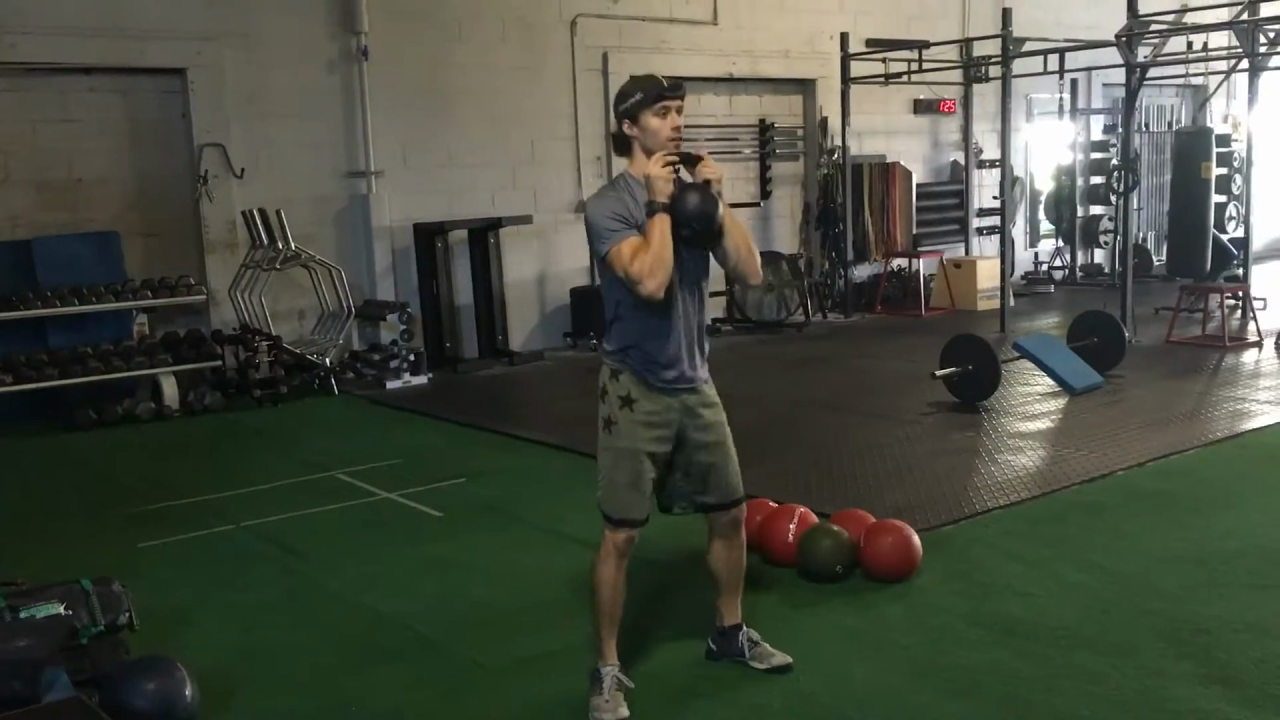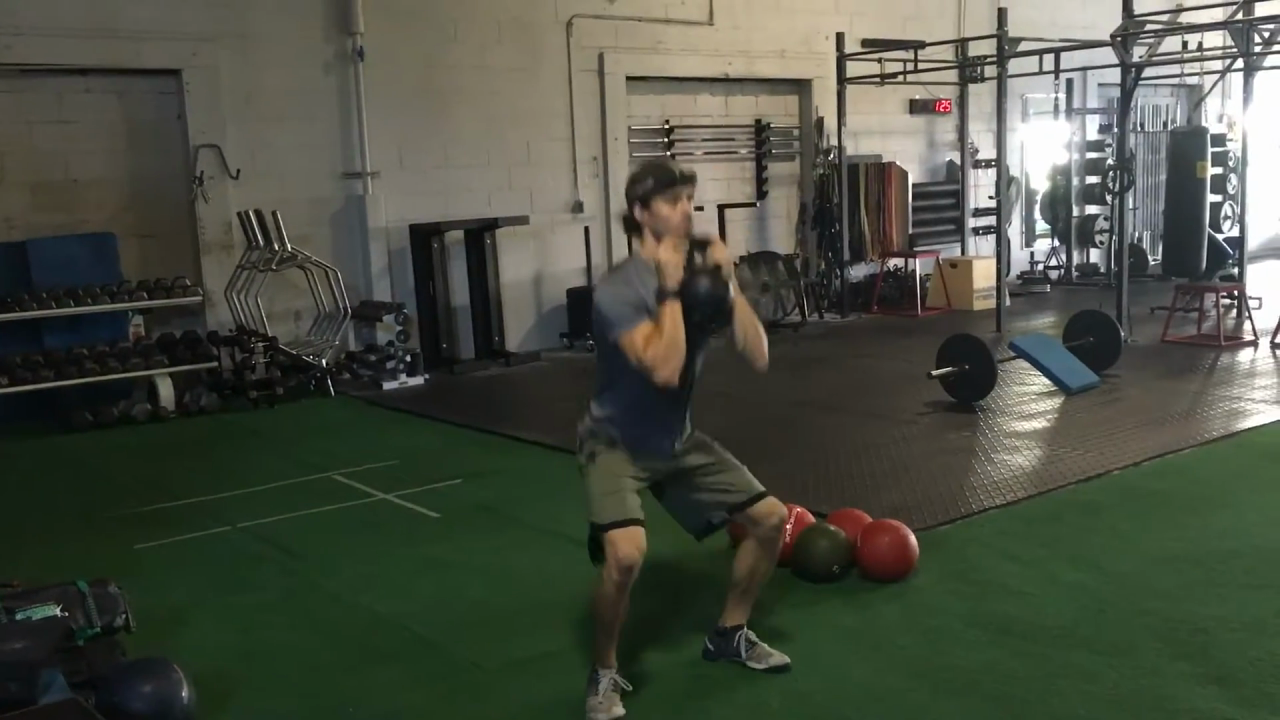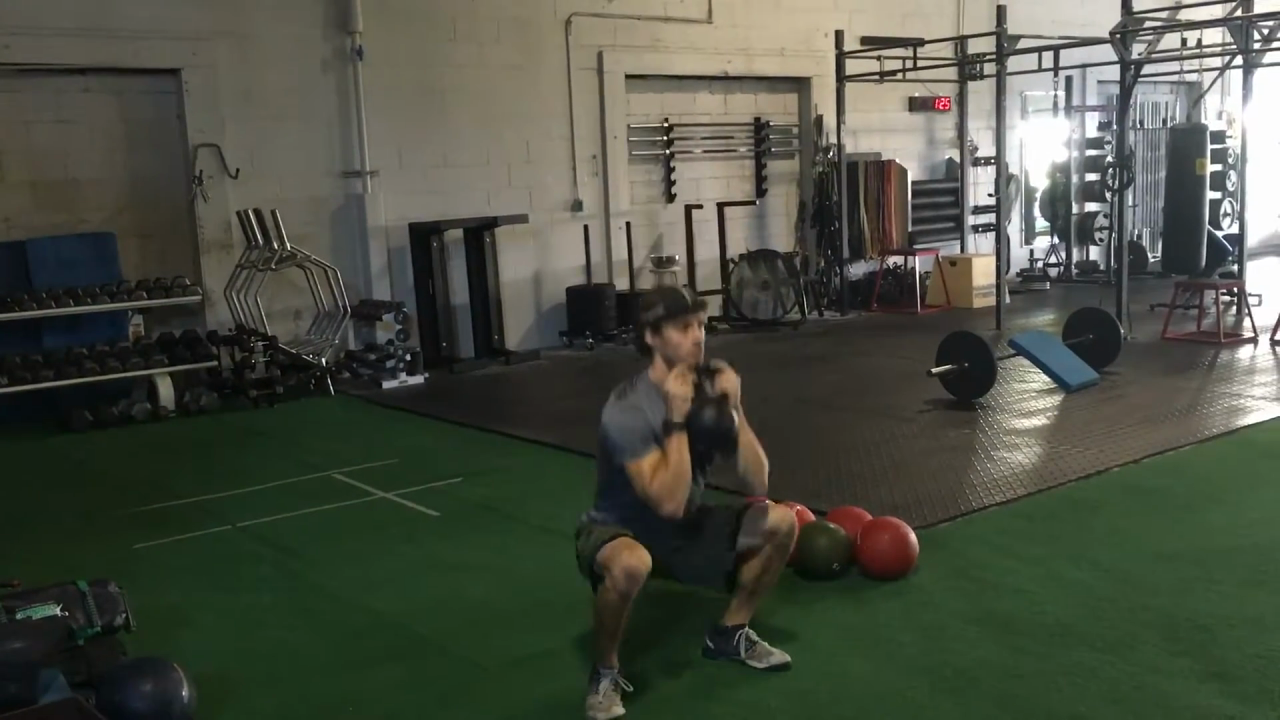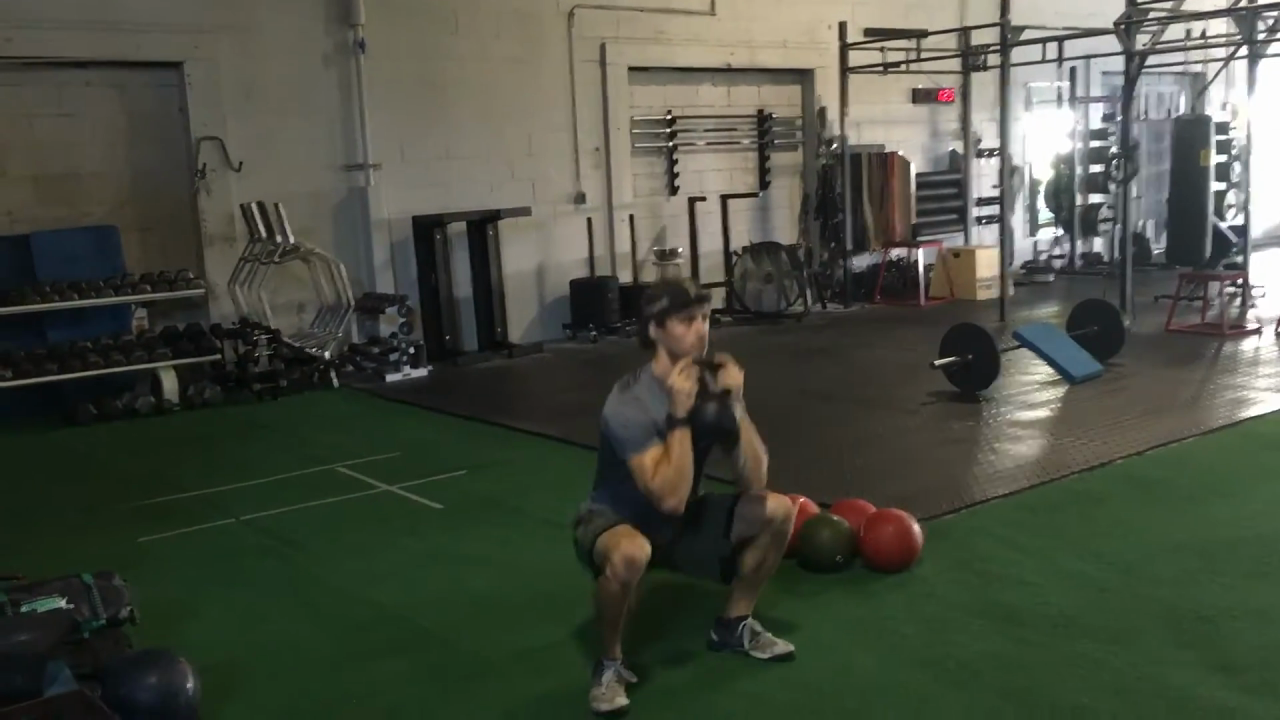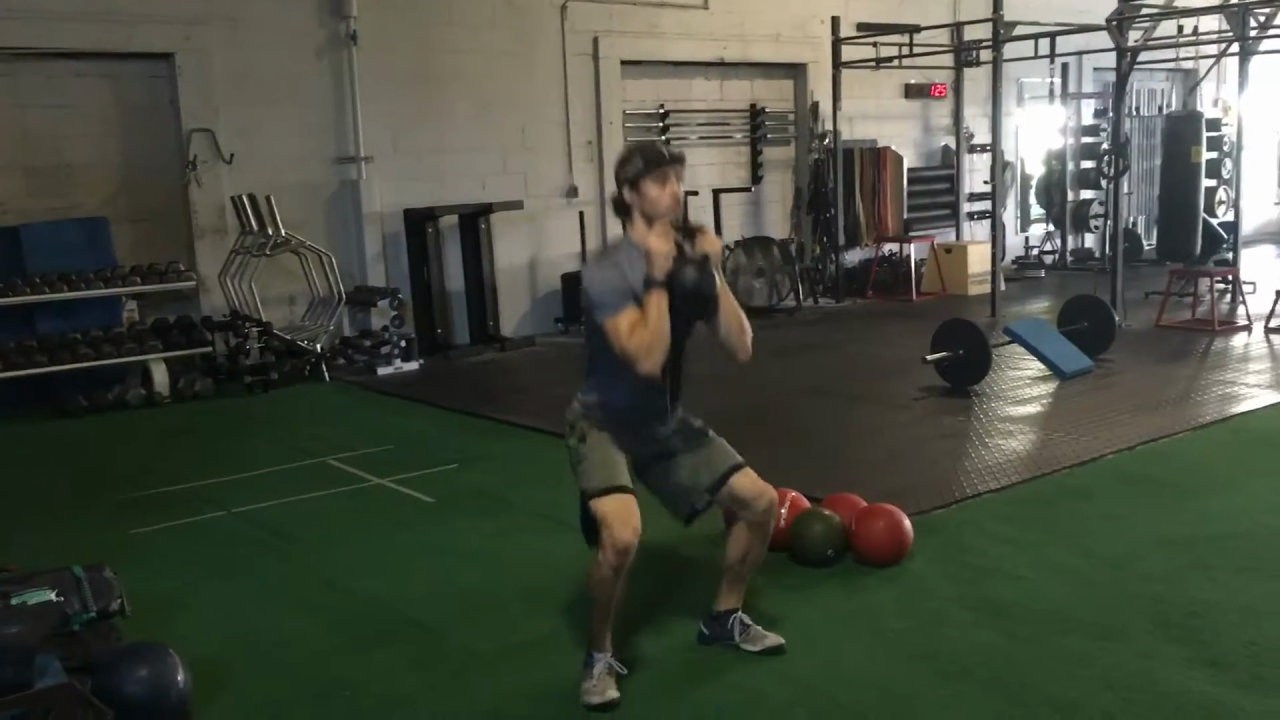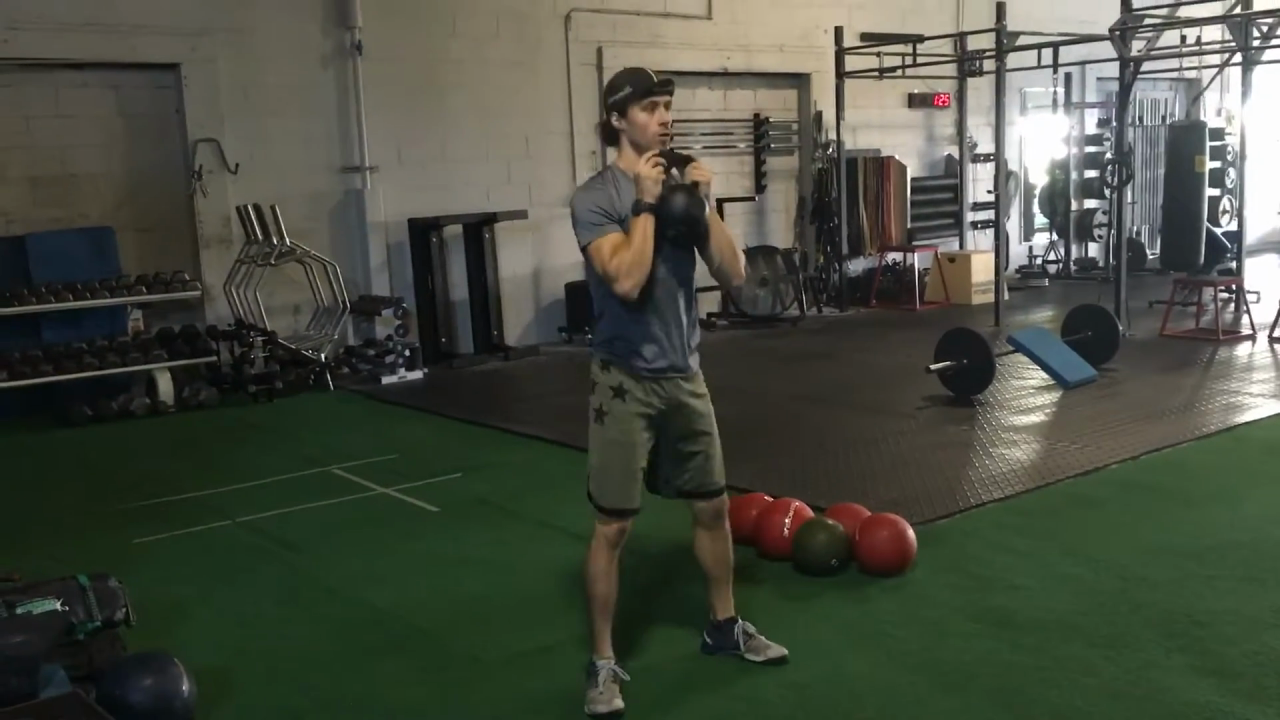
dt=0.3s
person 1, frame 1
left shoulder: (693, 188)
right shoulder: (610, 204)
left elbow: (751, 273)
right elbow: (651, 281)
left wrist: (717, 199)
right wrist: (658, 203)
left hip: (695, 386)
right hip: (636, 389)
left knee: (729, 518)
right knee: (621, 536)
left ankle: (730, 635)
person 1, frame 2
right shoulder: (618, 289)
left elbow: (758, 357)
right elbow: (663, 370)
left wrist: (727, 283)
right wrist: (668, 289)
left hip: (678, 443)
right hip: (614, 446)
left knee: (771, 518)
right knee: (626, 553)
left ankle: (729, 636)
right ankle: (604, 673)
person 1, frame 3
left shoulder: (710, 392)
right shoulder: (626, 411)
left elbow: (758, 483)
right elbow: (670, 502)
left wrist: (734, 409)
right wrist: (677, 420)
left hip: (684, 530)
right hip: (616, 530)
left knee: (782, 525)
right knee: (630, 567)
left ankle: (729, 632)
right ankle: (605, 672)
person 1, frame 4
left shoulder: (710, 383)
right shoulder: (629, 403)
left elbow: (756, 480)
right elbow: (670, 498)
left wrist: (735, 405)
right wrist: (681, 413)
left hip: (682, 522)
right hip: (614, 520)
left knee: (777, 512)
right knee: (631, 558)
left ankle: (733, 623)
right ankle: (609, 664)
person 1, frame 5
left shoulder: (690, 260)
right shoulder: (606, 272)
left elbow: (741, 348)
right elbow: (646, 360)
left wrist: (714, 275)
right wrist: (657, 277)
left hip: (666, 425)
right hip: (603, 427)
left knee: (760, 502)
right knee: (622, 535)
left ankle: (724, 618)
right ankle: (600, 655)
person 1, frame 6
left shoulder: (681, 183)
right shoulder: (596, 196)
left elbow: (732, 274)
right elbow: (625, 280)
left wrist: (703, 203)
right wrist: (644, 202)
left hip: (684, 376)
right hip: (625, 381)
left knee: (712, 509)
right knee: (613, 526)
left ankle: (724, 628)
right ankle: (603, 664)
